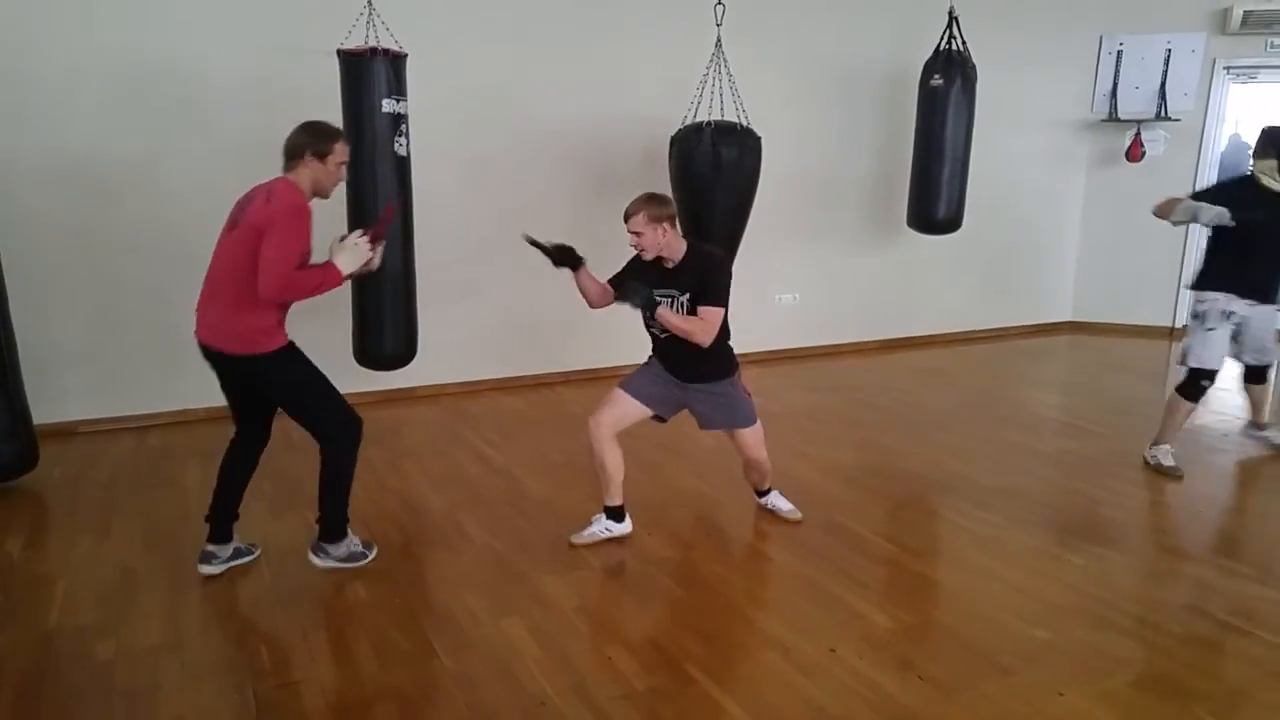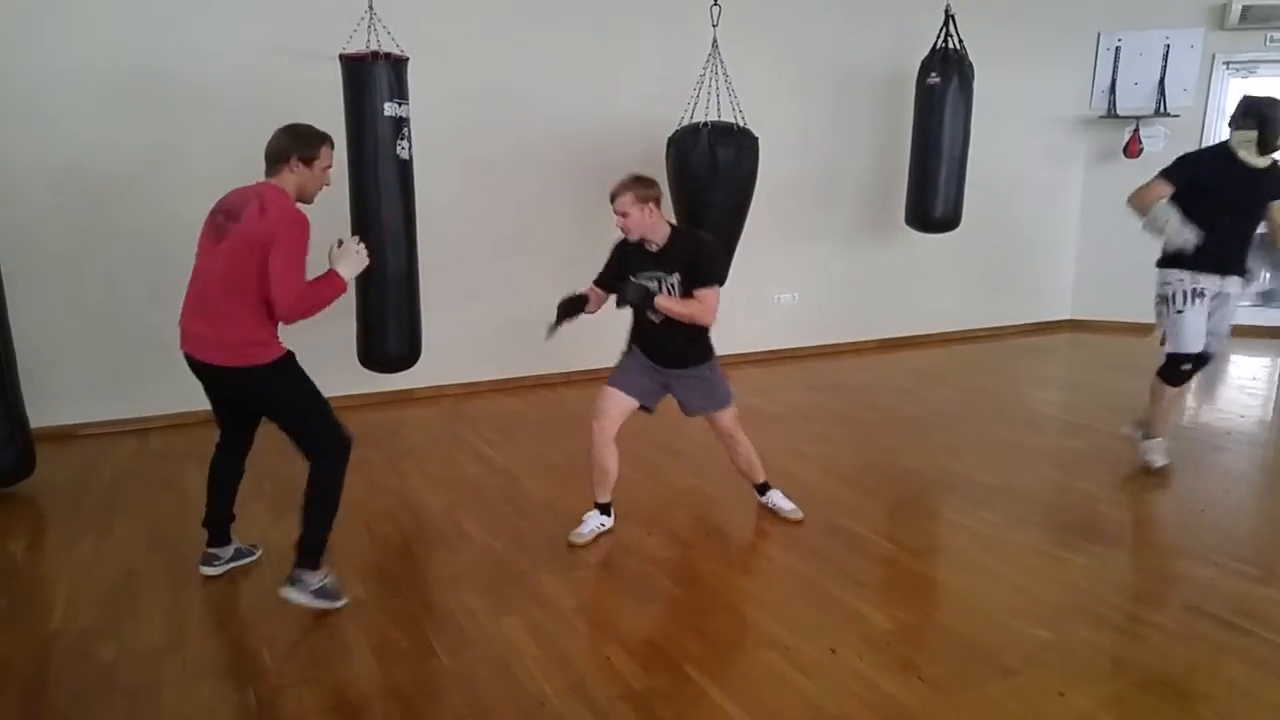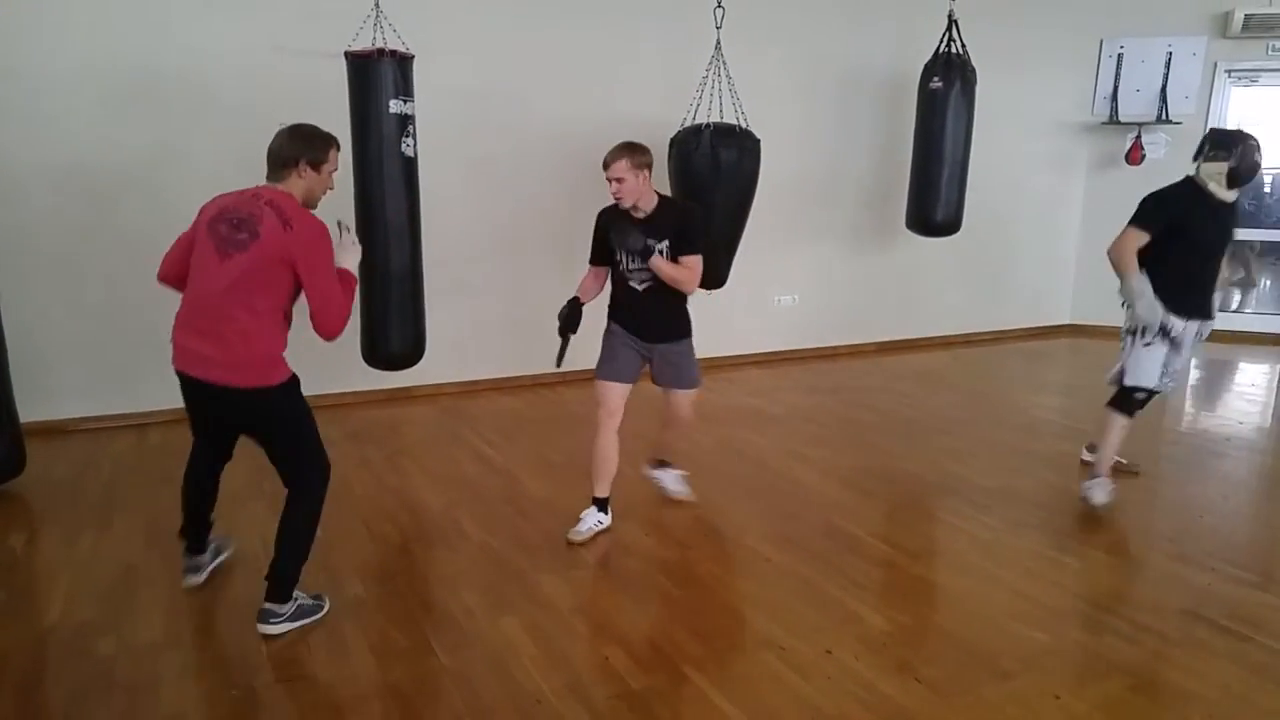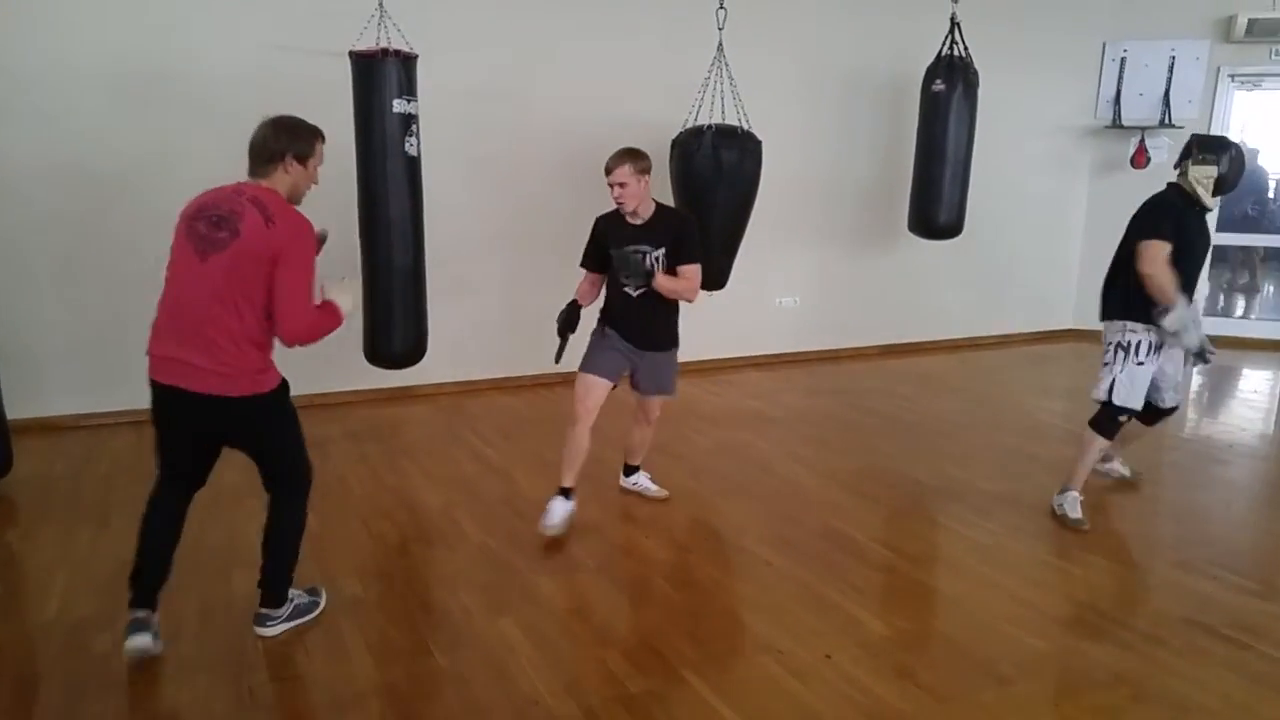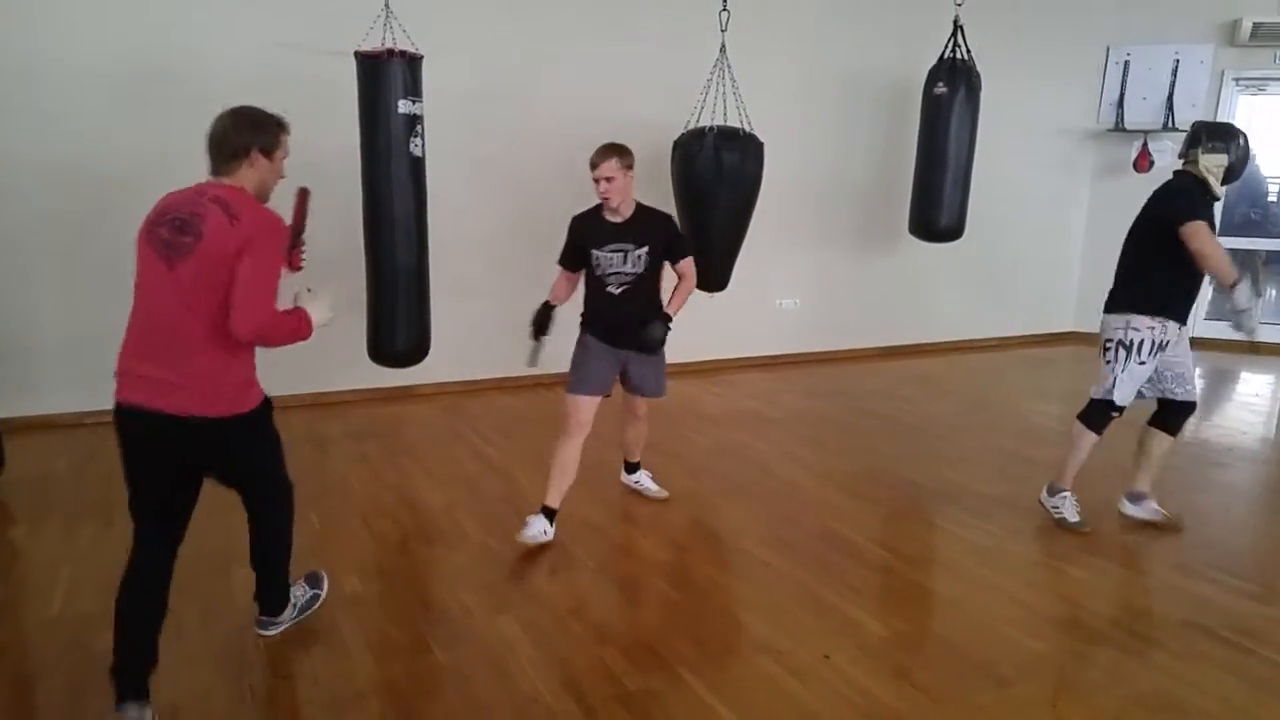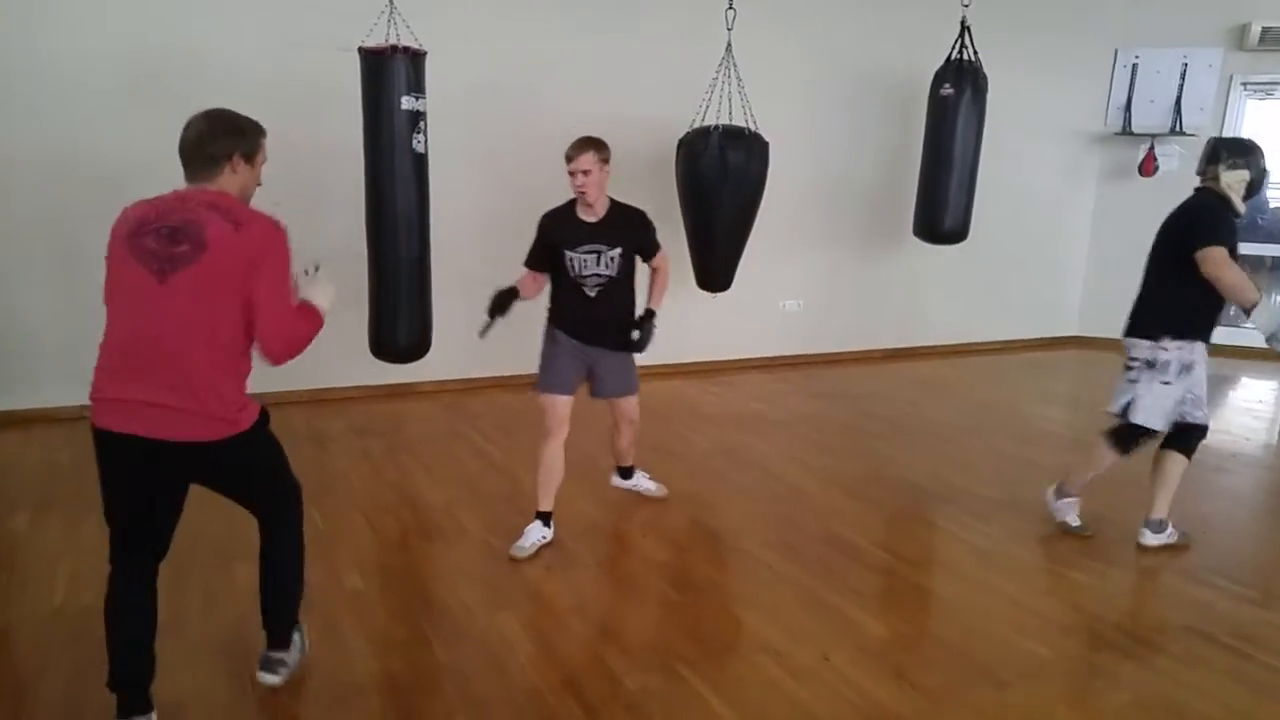
dt=0.2s
person 1, frame 1
left shoulder: (261, 196)
right shoulder: (292, 208)
right elbow: (274, 287)
left wrist: (346, 264)
right wrist: (338, 267)
left hip: (216, 338)
right hip: (256, 345)
left knee: (252, 433)
right knee: (342, 429)
left ankle: (219, 547)
right ankle: (333, 541)
person 1, frame 2
left shoulder: (232, 203)
right shoulder: (288, 219)
right elbow: (291, 307)
right wrist: (341, 273)
left hip: (200, 349)
right hip: (250, 358)
left knee: (236, 437)
right knee: (331, 447)
left ankle: (218, 546)
right ankle: (307, 573)
person 1, frame 3
left shoulder: (218, 207)
right shoulder: (306, 230)
left elbow: (170, 273)
right elbow: (331, 323)
right wrist: (346, 269)
left hip: (192, 367)
right hip: (256, 379)
left knee: (209, 452)
right knee: (309, 478)
left ankle: (197, 552)
right ankle: (279, 603)
person 1, frame 4
left shoulder: (201, 206)
right shoulder: (291, 226)
right elbow: (292, 327)
right wrist: (335, 308)
left hip: (170, 377)
right hip: (244, 388)
left knee: (175, 484)
right knee: (291, 484)
left ankle: (141, 615)
right ankle: (275, 606)
person 1, frame 5
left shoulder: (163, 211)
right shoulder: (260, 224)
right elbow: (249, 326)
right wrist: (308, 317)
left hip: (138, 404)
right hip: (222, 411)
left knee: (153, 543)
right knee: (270, 504)
right ankle: (275, 608)
person 1, frame 6
left shoulder: (132, 222)
right shoulder: (259, 233)
right elbow: (279, 344)
right wrist: (313, 304)
left hip: (118, 424)
right hip: (218, 429)
left knee: (134, 563)
right knee: (282, 508)
right ankle: (280, 649)
person 2, frame 1
left shoulder: (710, 264)
right shoulder: (640, 266)
left elbow: (704, 334)
right elbow: (601, 297)
left wrist: (650, 307)
right wrist: (578, 266)
left hip: (714, 376)
right hip: (662, 370)
left knee: (755, 456)
right knee: (600, 426)
left ankle: (766, 494)
right ankle: (614, 519)
person 2, frame 2
left shoulder: (697, 247)
right shoulder: (625, 252)
left elbow: (706, 312)
right elbow: (600, 293)
left wrist: (653, 298)
right wrist: (580, 302)
left hip: (693, 360)
right hip: (643, 357)
left knee: (730, 432)
right knee: (602, 427)
left ankle: (766, 492)
right ankle: (602, 513)
person 2, frame 3
left shoulder: (681, 216)
right shoulder: (608, 220)
left elbow: (690, 281)
right elbow: (597, 272)
left wrist: (647, 254)
right wrist: (576, 303)
left hip: (672, 333)
right hip: (624, 331)
left knee: (681, 413)
right knee: (607, 419)
left ankle: (663, 467)
right ankle: (599, 509)
person 2, frame 4
left shoulder: (677, 226)
right shoulder: (605, 227)
left elbow: (689, 287)
left wrist: (647, 272)
right wrist: (575, 306)
left hip: (659, 341)
right hip: (612, 335)
left knee: (649, 415)
right knee: (581, 413)
left ankle: (631, 473)
right ankle: (564, 498)
person 2, frame 5
left shoulder: (659, 225)
right shoulder: (584, 225)
left elbow: (688, 275)
right elbow: (569, 276)
left wrist: (665, 318)
right wrist: (549, 307)
left hip: (644, 341)
right hip: (596, 340)
left knee: (637, 414)
right knee: (574, 429)
left ankle: (632, 471)
right ankle: (545, 519)
person 2, frame 6
left shoulder: (633, 222)
right shoulder: (554, 223)
left elbow: (660, 268)
right elbow: (534, 280)
left wrist: (650, 316)
right wrist: (513, 293)
left hip: (615, 341)
right hip: (564, 337)
left knee: (628, 417)
right knee: (555, 429)
left ankle: (627, 473)
right ankle: (542, 523)
person 3, frame 1
right shoulder: (1230, 192)
right elbow: (1164, 209)
right wrist: (1200, 211)
right hip: (1217, 297)
right knee: (1203, 376)
right ankle: (1159, 447)
person 3, frame 2
right shoulder: (1200, 163)
right elbow: (1141, 197)
right wrist: (1171, 224)
left hip: (1228, 278)
right hip: (1187, 273)
left knee: (1201, 355)
right knee: (1183, 357)
left ankle: (1150, 427)
right ankle: (1152, 438)
person 3, frame 3
left shoulder: (1225, 207)
right shoulder: (1168, 201)
right elbow: (1121, 248)
left wrist: (1207, 311)
right wrist: (1140, 299)
left hip: (1188, 317)
right hip: (1154, 313)
left knee: (1147, 388)
right knee: (1135, 389)
left ankle: (1100, 447)
right ankle: (1097, 479)
person 3, frame 4
left shoulder: (1191, 212)
right shoulder: (1164, 207)
right elbow: (1151, 265)
left wrist: (1189, 328)
right wrist: (1183, 320)
left hip: (1161, 326)
right hip: (1134, 322)
left knee: (1163, 403)
right knee: (1118, 408)
left ankle: (1104, 456)
right ankle: (1068, 493)
person 3, frame 5
left shoulder: (1188, 195)
right shoulder: (1183, 194)
right elbow: (1204, 247)
right wrist: (1243, 295)
left hip: (1165, 321)
right hip: (1139, 317)
left knee: (1179, 405)
right knee: (1108, 404)
left ankle: (1139, 496)
right ankle: (1058, 492)
person 3, frame 6
left shoulder: (1197, 210)
right shoulder: (1213, 212)
right elbow: (1219, 269)
left hip: (1177, 339)
right hip: (1166, 340)
left knee: (1188, 428)
right knee: (1138, 429)
left ankle: (1156, 526)
right ankle: (1066, 495)
